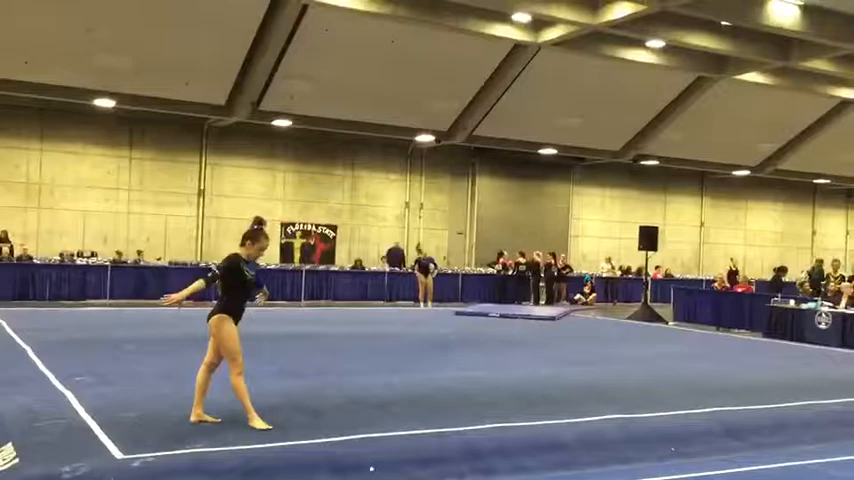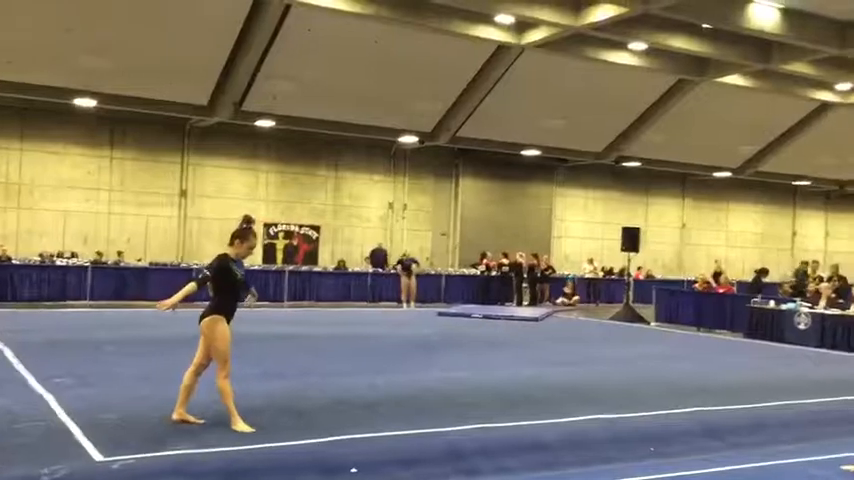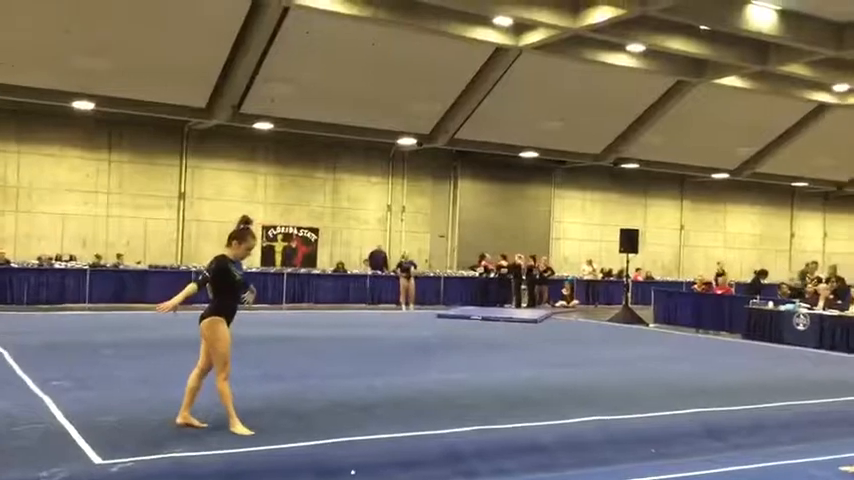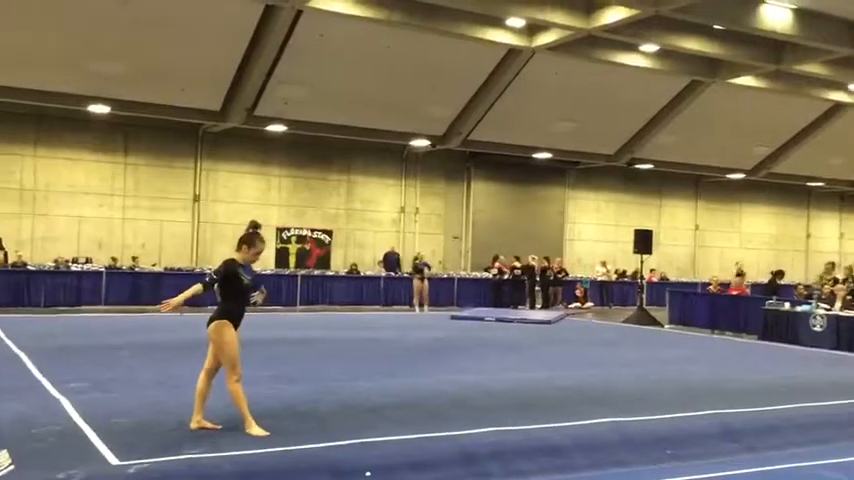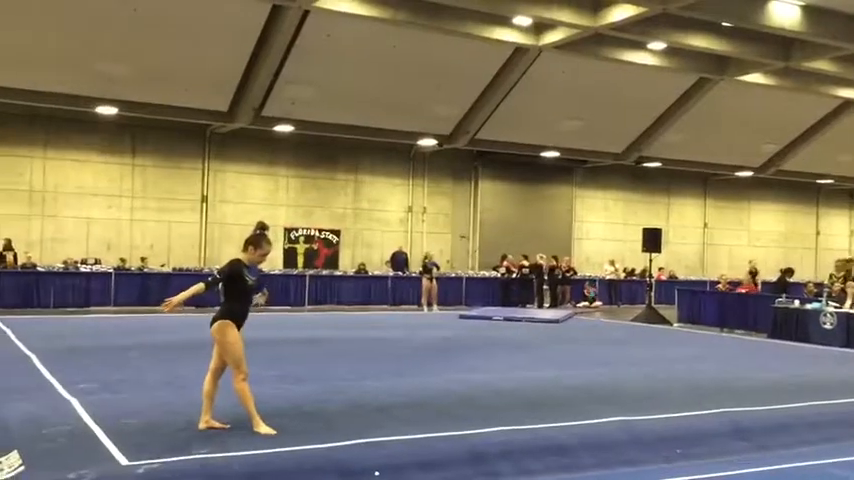
dt=0.2s
person 1, frame 1
left shoulder: (248, 264)
right shoulder: (233, 261)
right elbow: (208, 279)
left wrist: (261, 292)
right wrist: (182, 294)
left hip: (229, 318)
right hip: (222, 318)
left knee: (210, 364)
right knee: (237, 368)
left ankle: (197, 412)
right ankle: (252, 417)
person 1, frame 2
left shoulder: (237, 264)
right shoulder: (222, 261)
right elbow: (199, 281)
left wrist: (249, 293)
right wrist: (176, 298)
left hip: (217, 319)
right hip: (214, 319)
left knee: (198, 365)
right knee: (224, 370)
left ankle: (179, 411)
right ankle: (235, 419)
person 1, frame 3
left shoulder: (236, 265)
right shoulder: (220, 262)
right elbow: (199, 282)
left wrist: (248, 292)
right wrist: (176, 300)
left hip: (219, 320)
right hip: (214, 320)
left knee: (202, 369)
right knee: (223, 372)
left ankle: (184, 415)
right ankle: (234, 422)
person 1, frame 4
left shoulder: (246, 269)
right shoulder: (230, 266)
right elbow: (207, 284)
left wrist: (259, 293)
right wrist: (181, 298)
left hip: (228, 324)
right hip: (222, 323)
left knee: (209, 370)
right knee: (235, 374)
left ankle: (197, 419)
right ankle: (249, 423)
person 1, frame 5
left shoulder: (252, 270)
right shoulder: (234, 267)
right elbow: (209, 283)
left wrist: (260, 296)
right wrist: (182, 296)
left hip: (233, 324)
right hip: (225, 323)
left knee: (215, 371)
right knee: (241, 373)
left ankle: (206, 419)
right ankle: (257, 422)
